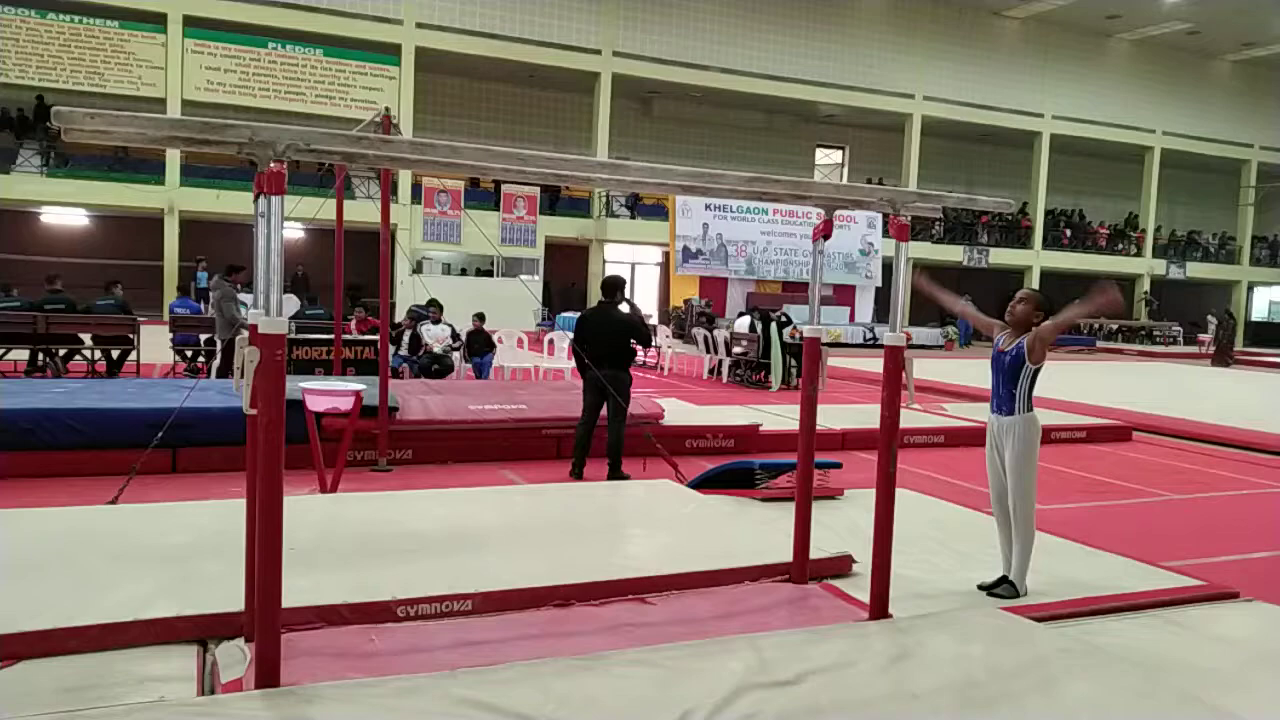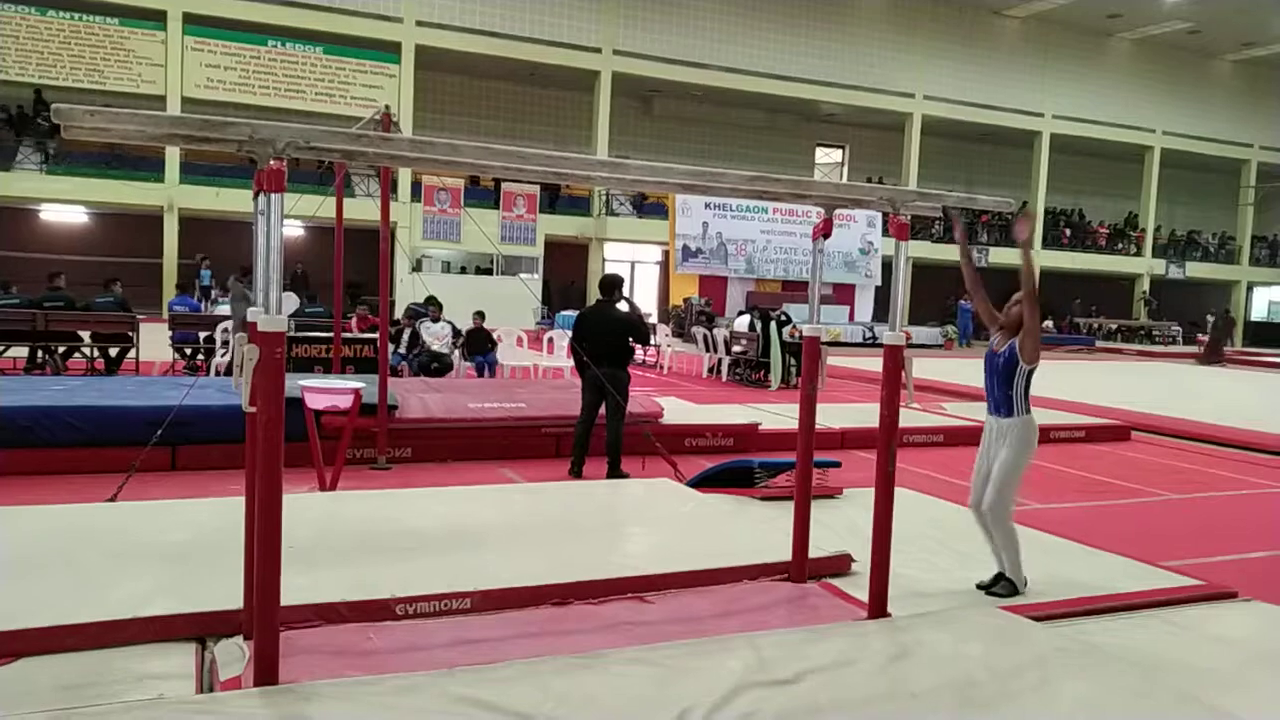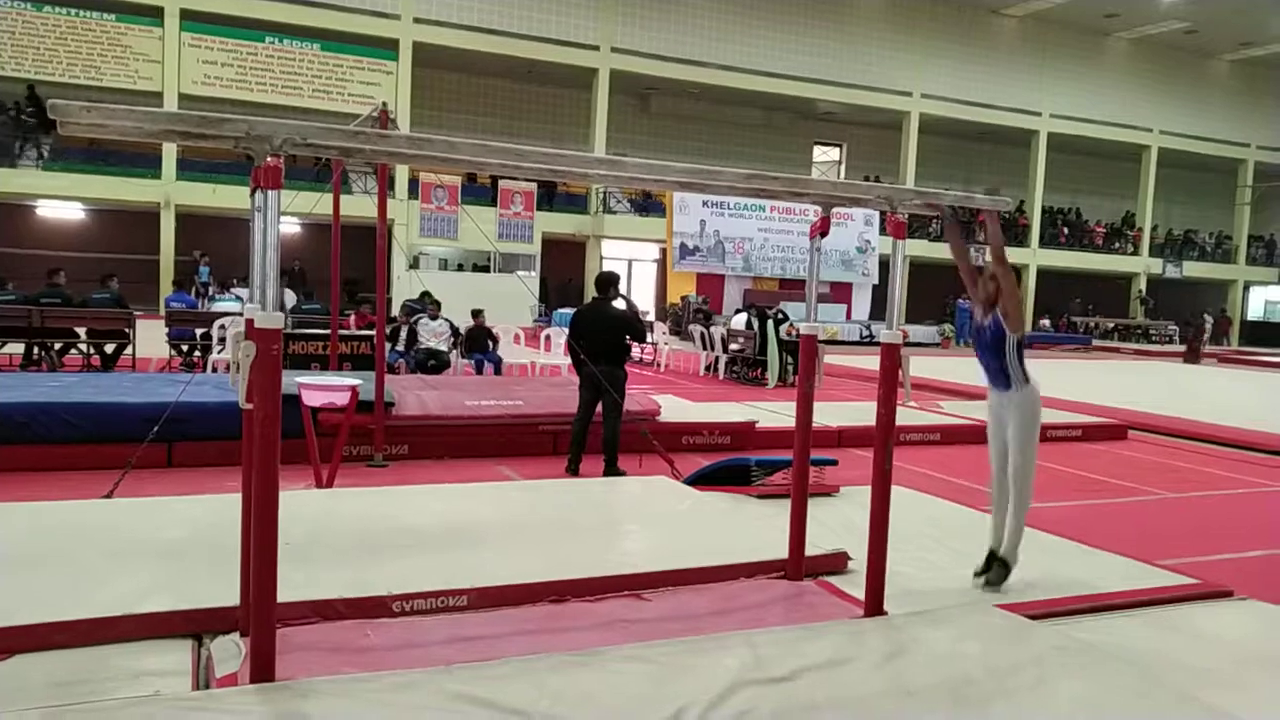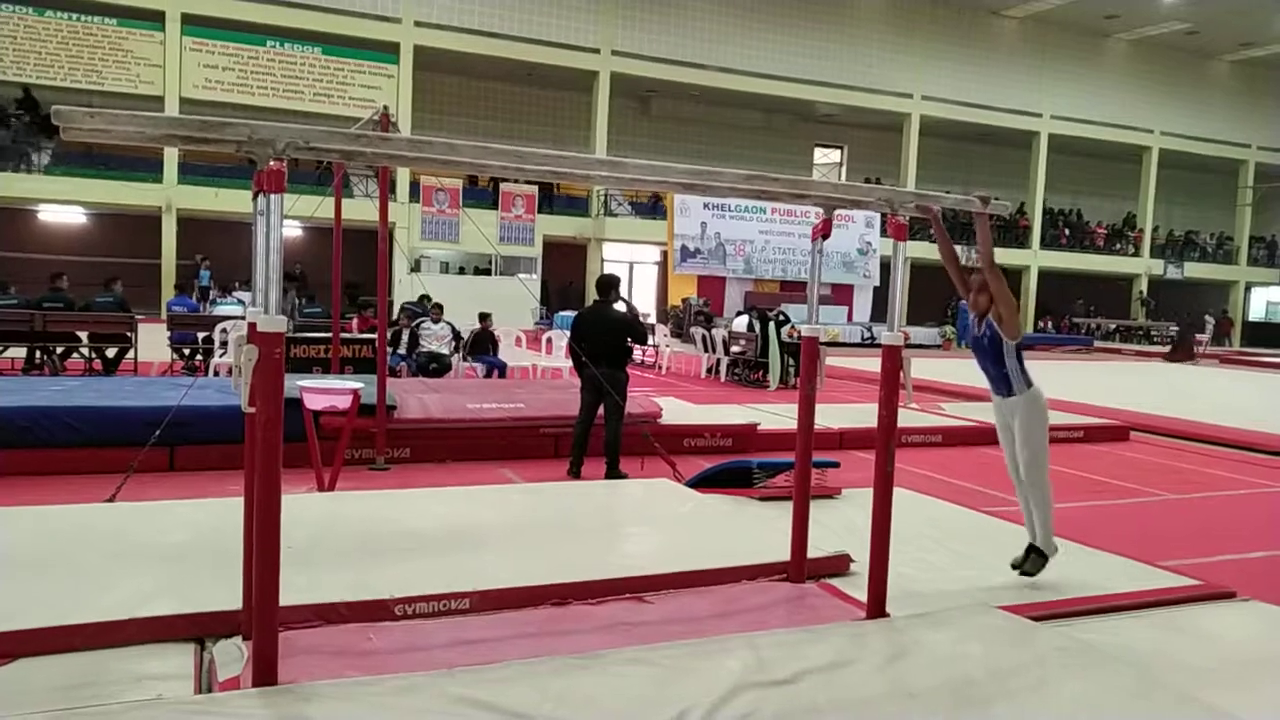
dt=0.3s
person 1, frame 1
left shoulder: (1036, 340)
right shoulder: (999, 333)
left elbow: (1063, 320)
right elbow: (964, 309)
left wrist: (1097, 304)
right wrist: (927, 286)
left hip: (1019, 427)
right hip: (995, 425)
left knee: (1019, 505)
right knee: (999, 504)
left ankle: (1018, 580)
right ankle: (1008, 573)
person 1, frame 2
left shoulder: (1027, 342)
right shoulder: (996, 332)
left elbow: (1031, 294)
right elbow: (974, 289)
left wrist: (1024, 248)
right wrist: (962, 244)
left hip: (1017, 430)
right hip: (993, 427)
left knee: (995, 504)
right knee: (979, 503)
left ankle: (1015, 577)
right ankle: (1004, 570)
person 1, frame 3
left shoulder: (1010, 309)
right shoulder: (980, 306)
left elbow: (1000, 258)
right elbow: (961, 256)
left wrist: (991, 215)
right wrist: (948, 216)
left hip: (1021, 400)
right hip: (998, 400)
left knee: (1019, 478)
right knee: (999, 478)
left ankle: (1008, 552)
right ankle: (996, 549)
person 1, frame 4
left shoulder: (1005, 315)
right shoulder: (975, 314)
left elbow: (989, 266)
right elbow: (952, 265)
left wrist: (982, 218)
right wrist: (936, 223)
left hip: (1026, 403)
right hip: (1001, 404)
left knee: (1033, 475)
right knee: (1018, 476)
left ankle: (1043, 544)
right ankle: (1037, 542)
person 2, frame 1
left shoulder: (587, 316)
right shoulder: (627, 318)
left elbow: (577, 347)
right elbow: (647, 341)
left wrist: (585, 373)
right wrist: (639, 317)
left hip: (593, 373)
right hip: (617, 375)
left knee: (586, 419)
right knee: (616, 422)
left ankle: (577, 467)
right ankle: (614, 471)
person 2, frame 2
left shoulder: (585, 315)
right shoulder: (624, 317)
left elbow: (576, 346)
right elbow: (645, 339)
left wrist: (583, 371)
right wrist: (638, 316)
left hip: (592, 372)
right hip: (616, 373)
left knee: (585, 418)
right knee: (614, 421)
left ankle: (576, 466)
right ankle: (613, 469)
person 2, frame 3
left shoulder: (581, 313)
right shoulder: (620, 315)
left elbow: (572, 344)
right elbow: (641, 337)
left wrist: (580, 369)
right wrist: (634, 313)
left hip: (589, 370)
right hip: (612, 371)
left knee: (582, 415)
right knee: (611, 419)
left ankle: (573, 463)
right ankle: (610, 467)
person 2, frame 4
left shoulder: (583, 315)
right shoulder: (621, 318)
left elbow: (574, 347)
right elbow: (642, 339)
left wrist: (582, 372)
right wrist: (635, 316)
left hip: (591, 372)
right hip: (614, 374)
left knee: (584, 418)
right knee: (613, 421)
left ankle: (575, 466)
right ankle: (612, 469)
